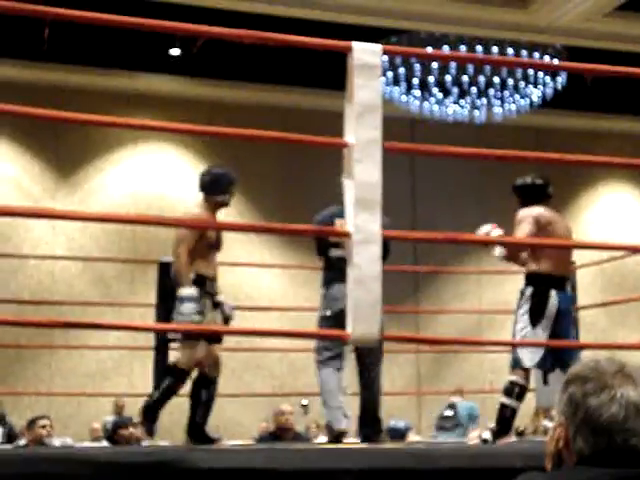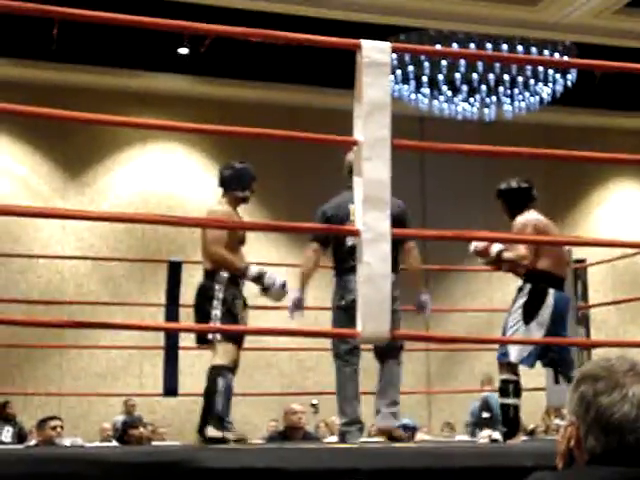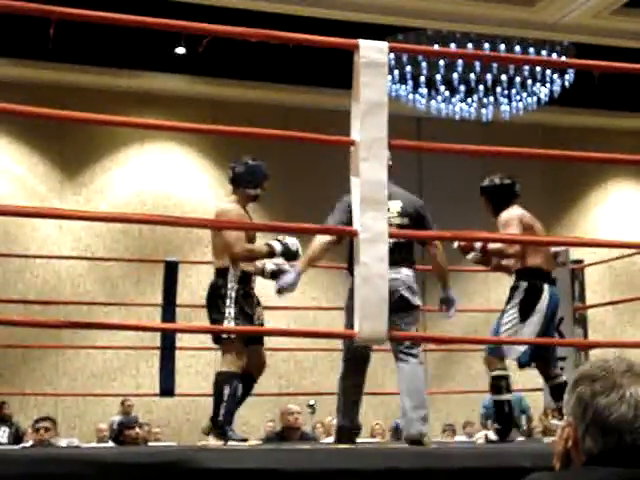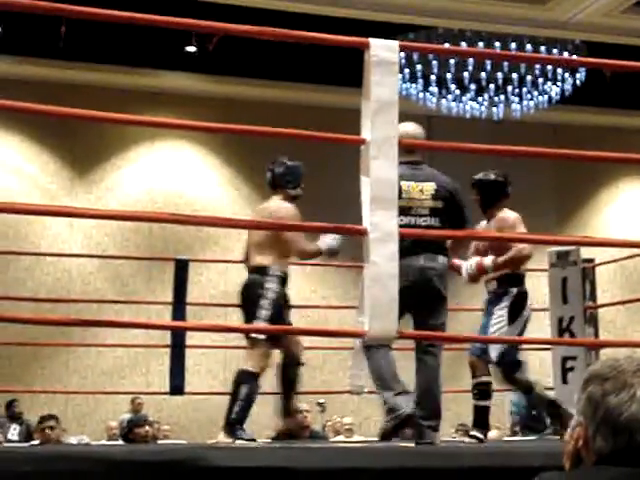
dt=0.3s
person 1, frame 1
left shoulder: (323, 219)
left hip: (335, 295)
left knee: (328, 362)
right knee: (370, 368)
left ankle: (337, 423)
right ankle: (369, 433)
person 1, frame 2
left shoulder: (333, 207)
right shoulder: (395, 206)
left elbow: (314, 250)
right elbow: (409, 249)
left wrist: (300, 290)
right wrist: (421, 291)
left hip: (348, 285)
left knee: (347, 359)
right knee: (390, 355)
left ankle: (351, 430)
right ankle: (387, 417)
person 1, frame 3
left shoulder: (352, 201)
right shoulder: (411, 202)
left elbow: (326, 237)
right elbow: (434, 246)
left wrist: (297, 270)
right wrist: (446, 288)
right hip: (403, 280)
left knee: (354, 360)
right knee: (409, 355)
left ankle: (347, 431)
right ankle: (415, 427)
person 1, frame 4
right shoulder: (446, 184)
right elbow: (462, 236)
left hip: (396, 268)
right hip: (433, 268)
left knee: (375, 339)
right knee: (429, 350)
left ankle: (399, 405)
right ankle: (428, 429)
person 2, frame 1
left shoulder: (213, 221)
right elbow: (181, 256)
left wrist: (219, 301)
right wrist: (187, 293)
left hip: (202, 298)
right hip: (189, 292)
left knee: (211, 363)
right knee: (193, 356)
left ankle: (196, 430)
right ankle: (150, 413)
person 2, frame 2
left shoulder: (231, 215)
right shoulder: (221, 212)
right elbow: (216, 254)
left wrist: (261, 278)
right wrist: (253, 272)
left hip: (231, 292)
right hip: (219, 289)
left knee: (229, 358)
right knee: (226, 352)
left ankle: (209, 426)
right ankle: (218, 423)
person 2, frame 3
left shoulder: (241, 212)
right shoulder: (229, 211)
right elbow: (239, 251)
left wrist: (269, 269)
right wrist: (275, 248)
left hip: (244, 291)
right hip: (230, 289)
left knee: (256, 362)
right knee: (233, 358)
left ankle: (219, 421)
right ankle: (221, 429)
person 2, frame 4
left shoulder: (270, 210)
right shoulder: (285, 210)
left elbow: (249, 256)
right elbow: (300, 249)
right wrist: (325, 246)
left hip: (267, 288)
right hip: (266, 287)
left knee: (293, 350)
right knee: (258, 357)
left ankle: (288, 415)
right ankle: (232, 428)
person 3, frame 1
left shoulder: (529, 214)
right shoulder: (561, 222)
left elbow: (518, 246)
left wrist: (494, 236)
right wrist: (510, 253)
left hip: (540, 293)
right hip: (562, 294)
left knee: (520, 363)
right knee: (572, 366)
left ankle: (500, 429)
person 3, frame 2
left shoulder: (525, 221)
right shoulder: (547, 224)
left elbow: (523, 259)
left wrist: (494, 252)
right wrist: (503, 262)
left hip: (538, 293)
right hip: (558, 295)
left knee: (508, 360)
right knee: (565, 365)
left ankle: (509, 428)
person 3, frame 3
left shoulder: (509, 217)
right shoulder: (528, 219)
left elbow: (512, 250)
left wrist: (479, 245)
right wrist: (489, 259)
left hip: (530, 290)
right hip: (544, 291)
left knee: (494, 354)
right knee: (546, 362)
left ankle: (503, 425)
person 3, frame 4
left shoulder: (508, 219)
right shoulder: (482, 227)
left elbow: (525, 251)
right elbow: (475, 265)
left wrist: (488, 264)
right wrist: (455, 264)
left hip: (510, 297)
right hip: (498, 298)
left knee: (478, 359)
right knee: (509, 371)
left ankle: (480, 428)
right ankle: (560, 415)
